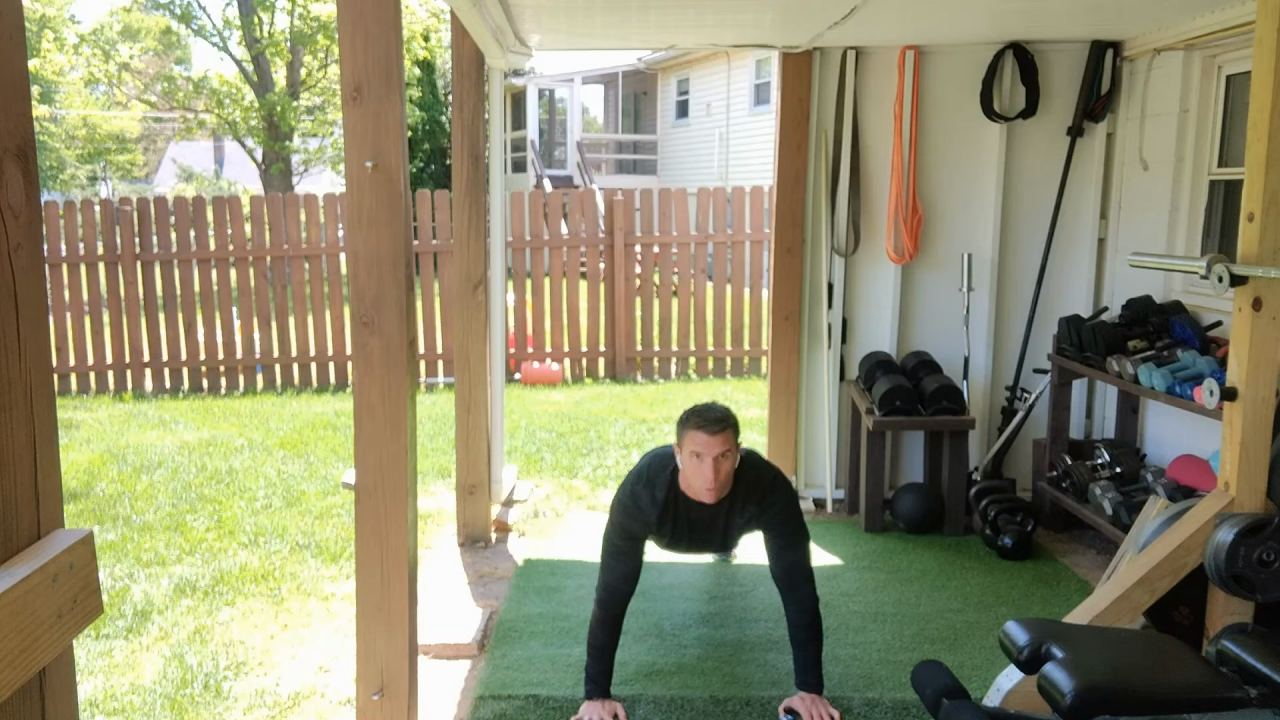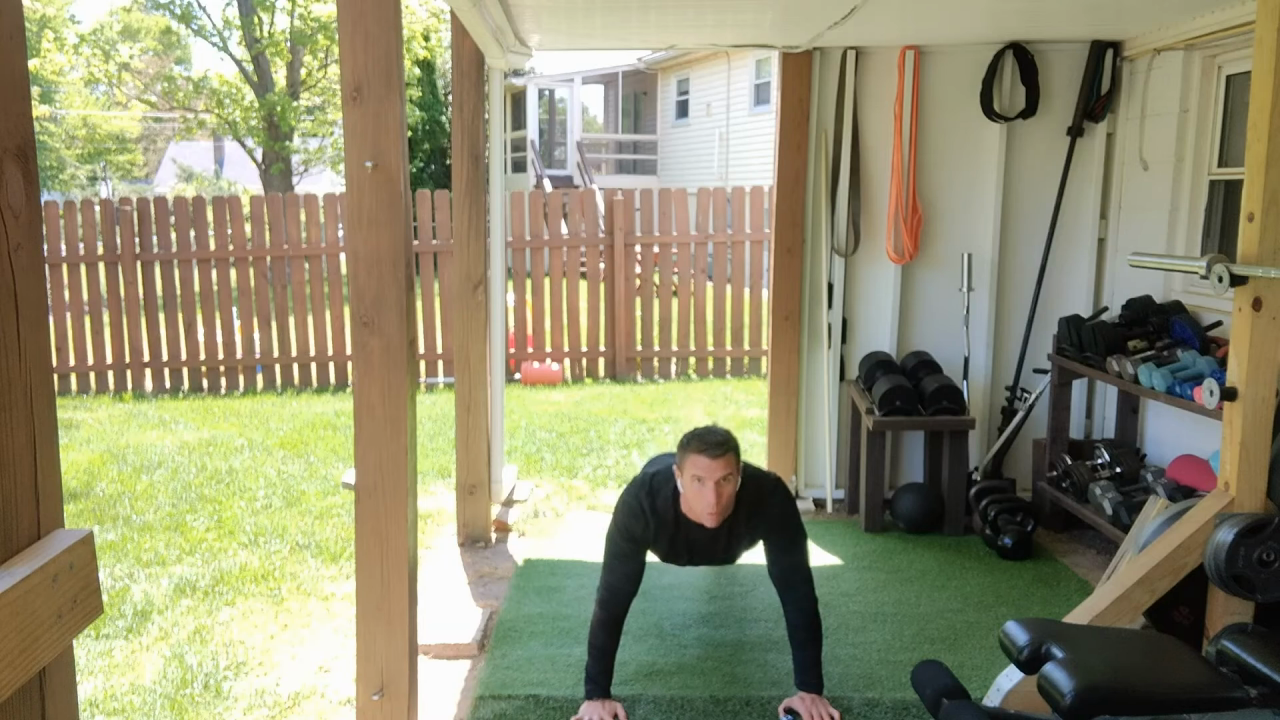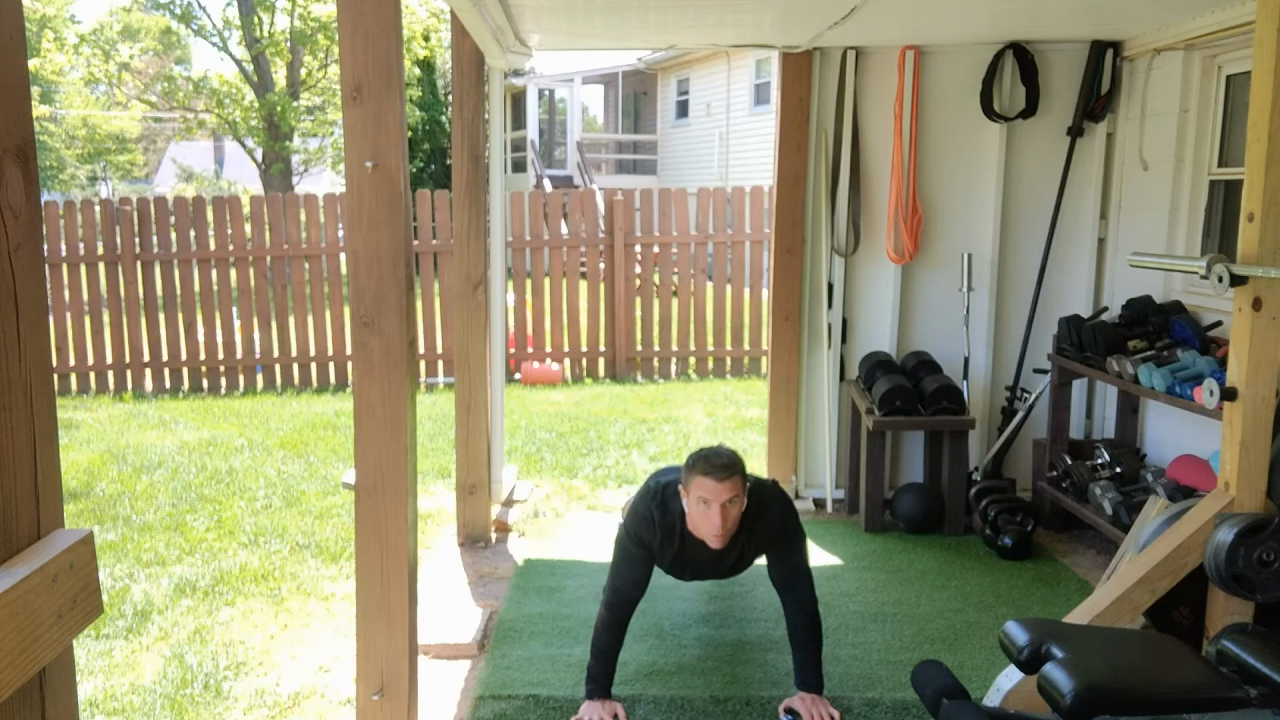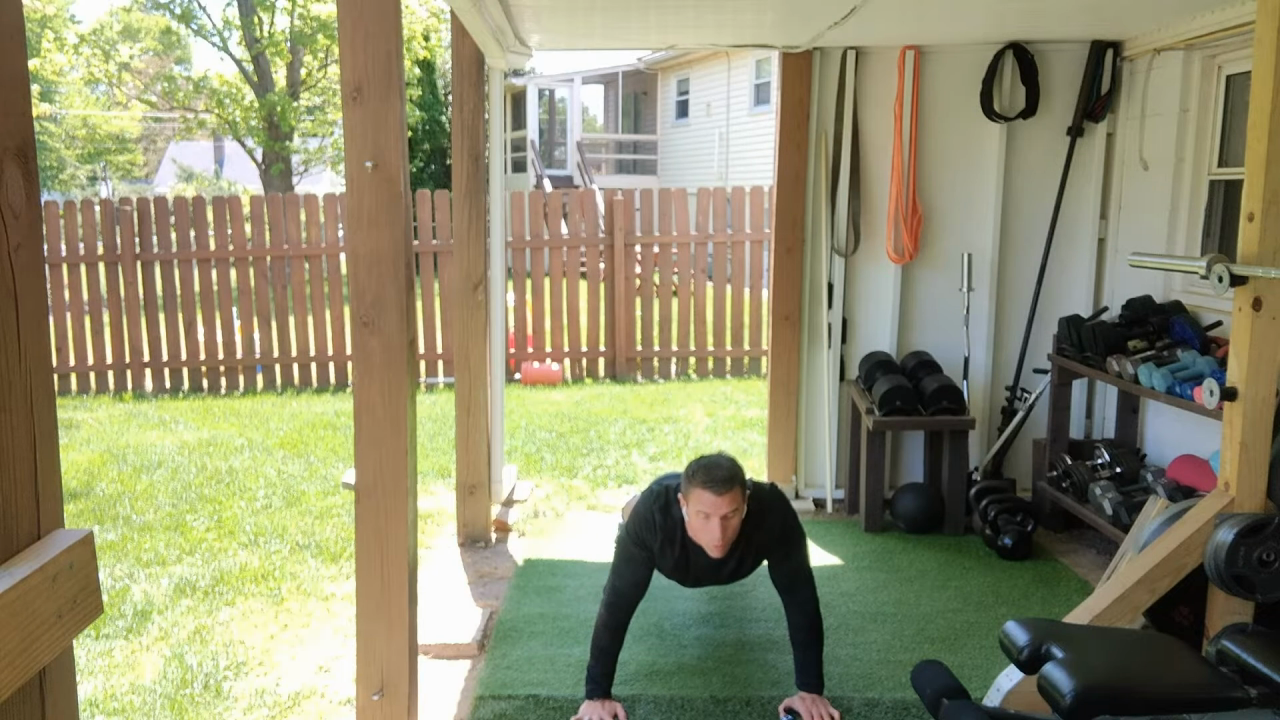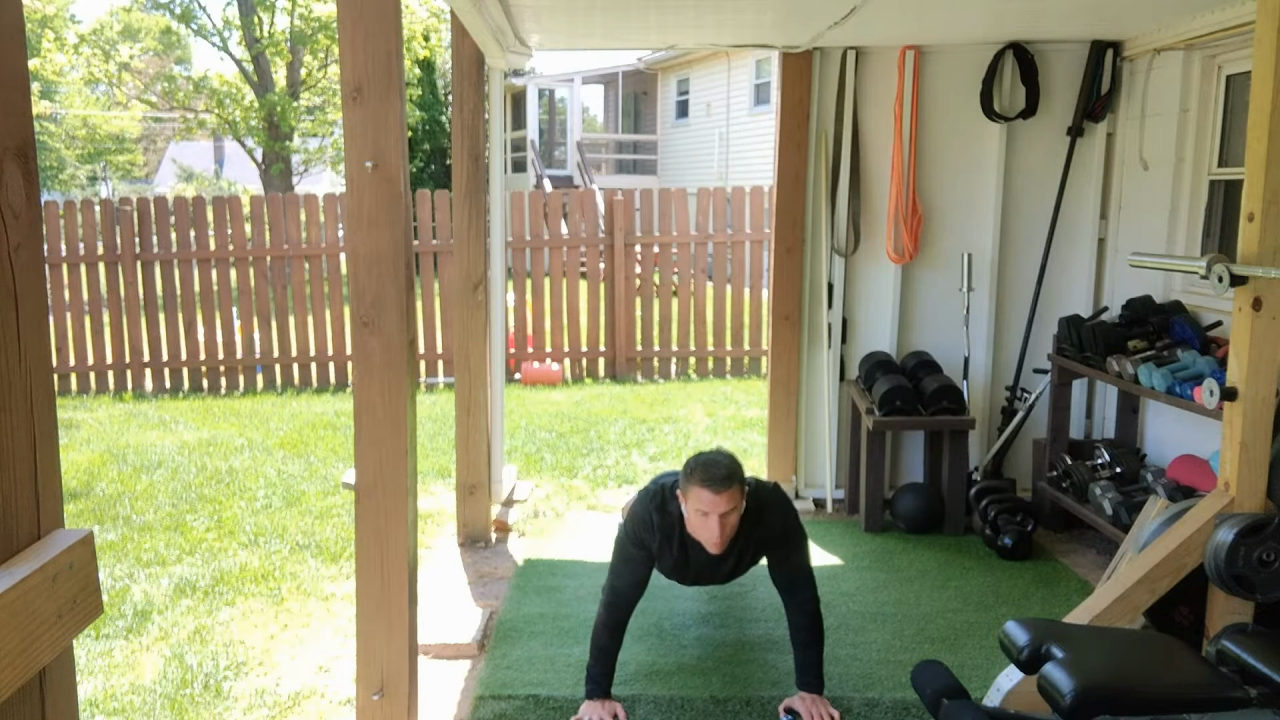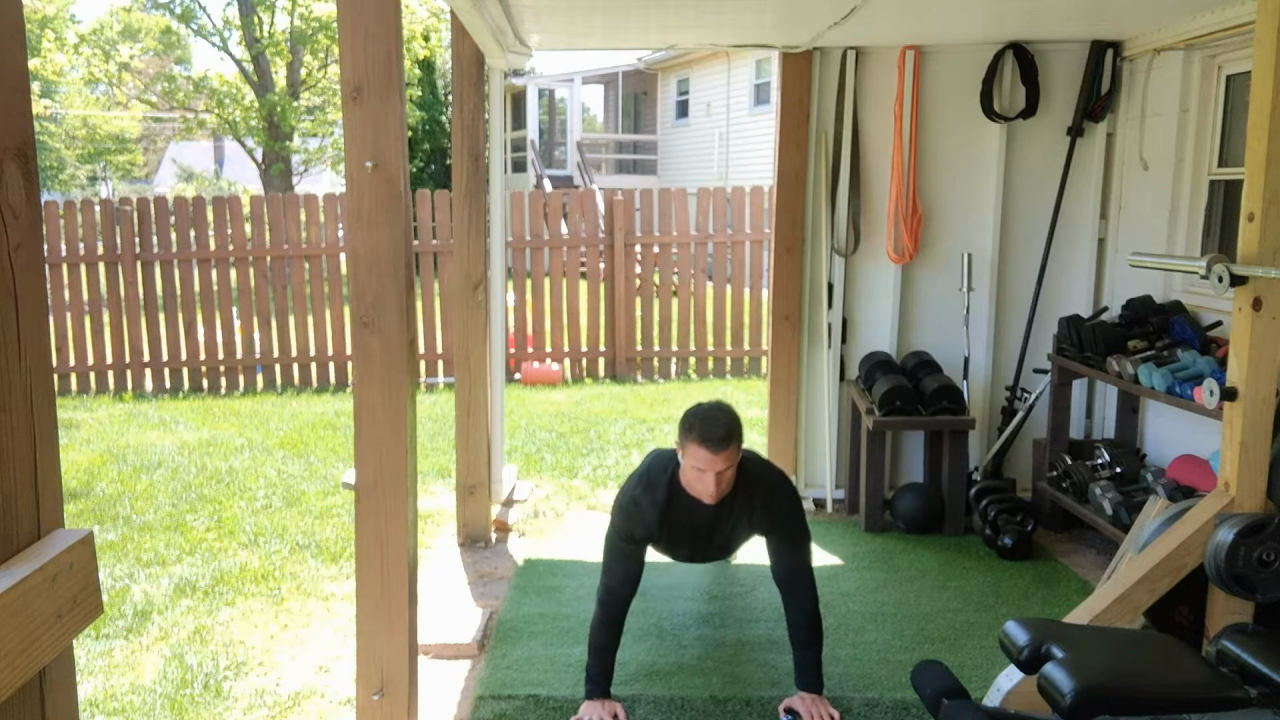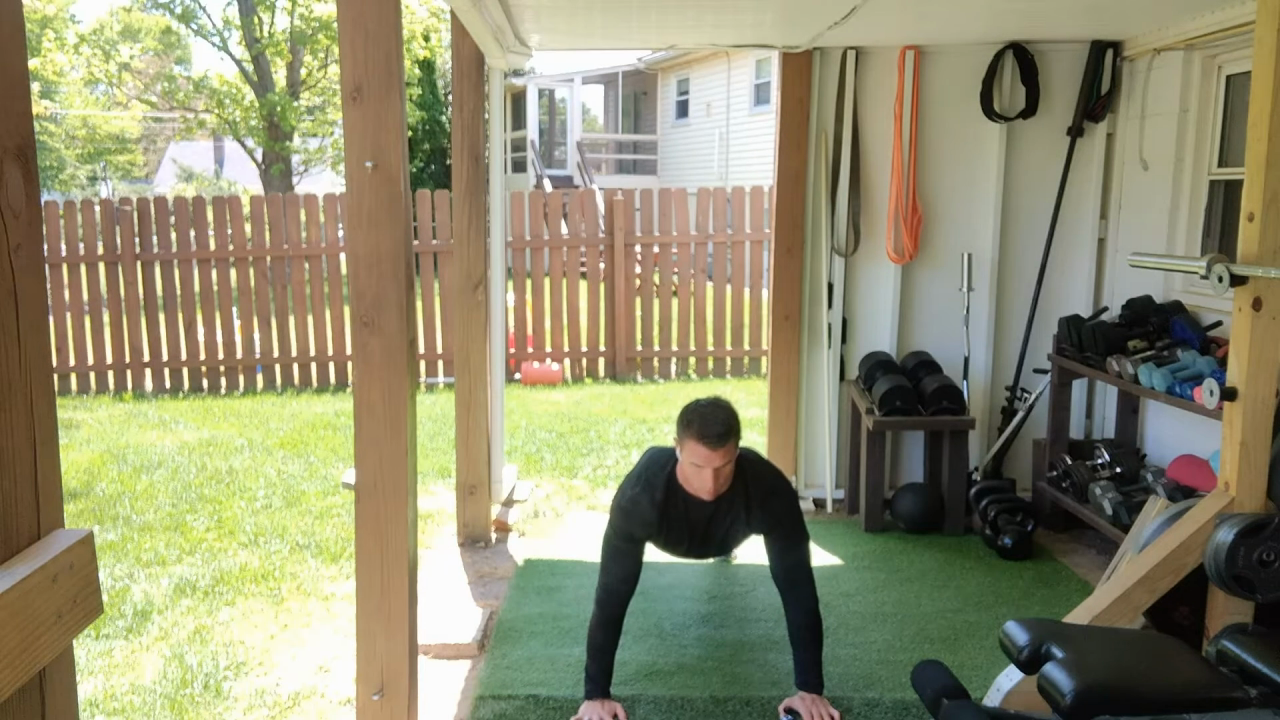
dt=0.5s
person 1, frame 1
left shoulder: (768, 487)
right shoulder: (641, 490)
left elbow: (797, 588)
right elbow: (613, 591)
left wrist: (810, 688)
right wrist: (596, 694)
left hip: (727, 529)
right hip: (666, 532)
person 1, frame 2
left shoulder: (769, 498)
right shoulder: (642, 501)
left elbow: (797, 592)
right elbow: (613, 596)
left wrist: (810, 689)
right wrist: (596, 693)
person 1, frame 3
left shoulder: (771, 508)
right shoulder: (651, 510)
left elbow: (798, 597)
right elbow: (618, 600)
left wrist: (809, 689)
right wrist: (597, 694)
right hip: (664, 514)
person 1, frame 4
left shoulder: (771, 511)
right shoulder: (653, 513)
left elbow: (800, 599)
right elbow: (617, 602)
left wrist: (810, 689)
right wrist: (597, 694)
person 1, frame 5
left shoulder: (772, 509)
right shoulder: (652, 511)
left elbow: (801, 597)
right elbow: (617, 601)
left wrist: (810, 689)
right wrist: (597, 694)
person 1, frame 6
left shoulder: (771, 489)
right shoulder: (642, 494)
left elbow: (797, 587)
right elbow: (614, 594)
left wrist: (810, 688)
right wrist: (596, 694)
left hip: (727, 540)
right hip: (666, 533)
person 1, frame 7
left shoulder: (768, 487)
right shoulder: (641, 492)
left elbow: (797, 586)
right elbow: (613, 592)
left wrist: (810, 688)
right wrist: (596, 693)
left hip: (727, 533)
right hip: (667, 536)
